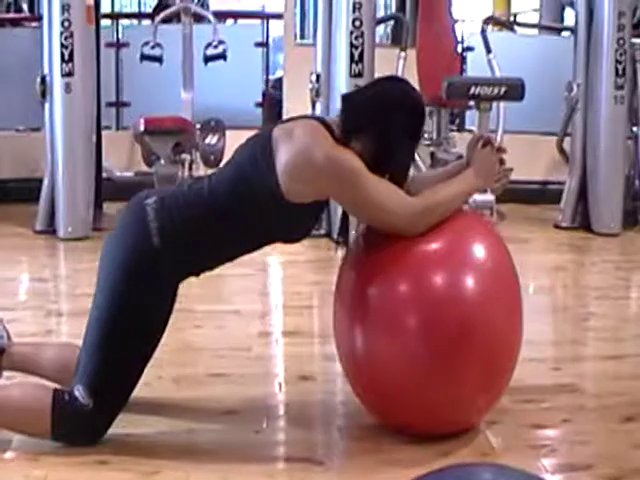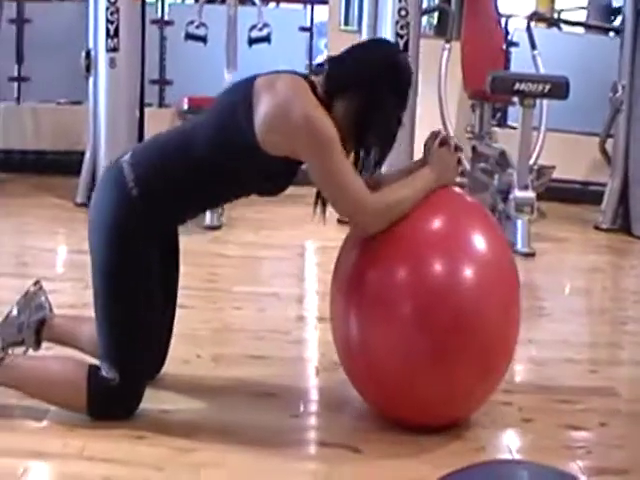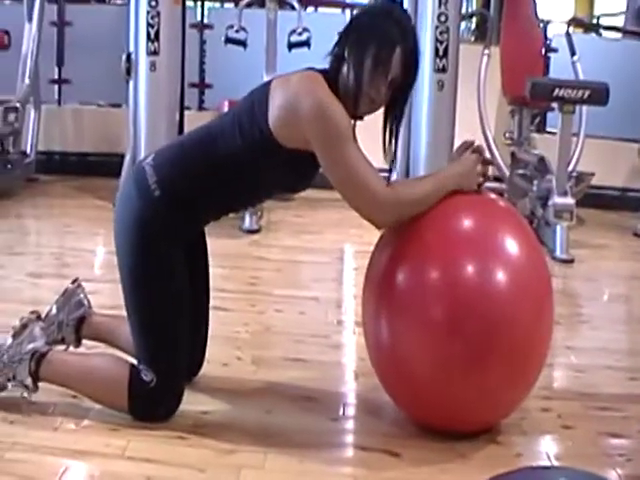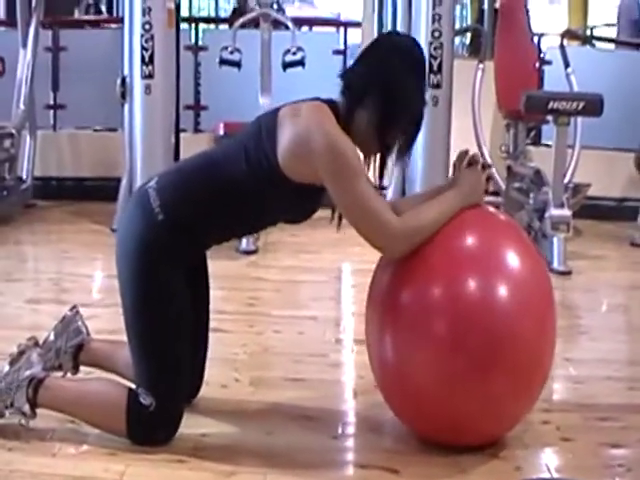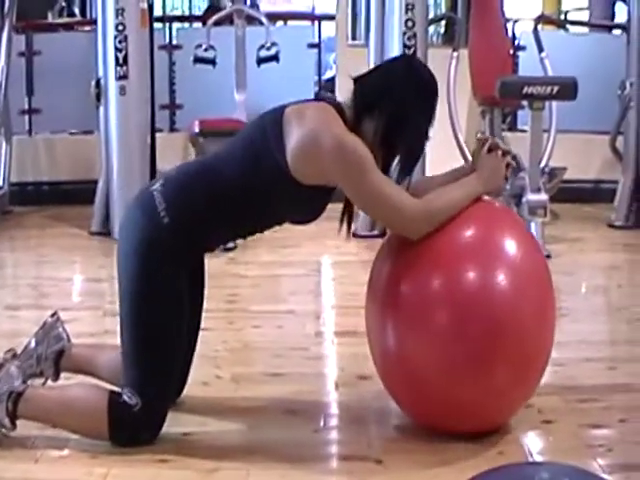
dt=0.7s
person 1, frame 1
left shoulder: (318, 135)
right shoulder: (324, 159)
left elbow: (392, 191)
right elbow: (410, 217)
left wrist: (462, 166)
right wrist: (475, 178)
left hip: (156, 233)
right hip: (149, 250)
left knee: (106, 370)
right knee: (84, 419)
person 1, frame 2
left shoulder: (303, 96)
right shoulder: (303, 113)
left elbow: (351, 192)
right elbow: (367, 217)
left wrist: (420, 167)
right wrist: (432, 176)
left hip: (148, 205)
right hip: (129, 207)
left knee: (144, 361)
right knee: (117, 395)
person 1, frame 3
left shoulder: (326, 102)
right shoulder: (315, 102)
left elbow: (373, 193)
right elbow: (380, 210)
left wrist: (448, 175)
right wrist: (456, 177)
left hip: (176, 212)
right hip: (153, 211)
left knee: (185, 364)
right knee: (158, 397)
left ankle: (78, 318)
person 1, frame 4
left shoulder: (326, 123)
right shoulder: (323, 137)
left elbow: (379, 213)
right elbow: (392, 238)
left wrist: (450, 188)
right wrist: (460, 197)
left hip: (175, 232)
right hip: (155, 234)
left knee: (183, 385)
right knee: (155, 420)
left ankle: (75, 344)
person 1, frame 5
left shoulder: (331, 121)
right shoulder: (331, 140)
left elbow: (393, 197)
right elbow: (410, 221)
left wrist: (466, 172)
right wrist: (479, 183)
left hip: (175, 230)
right hip: (160, 236)
left knee: (163, 382)
right knee: (140, 419)
left ankle: (56, 351)
